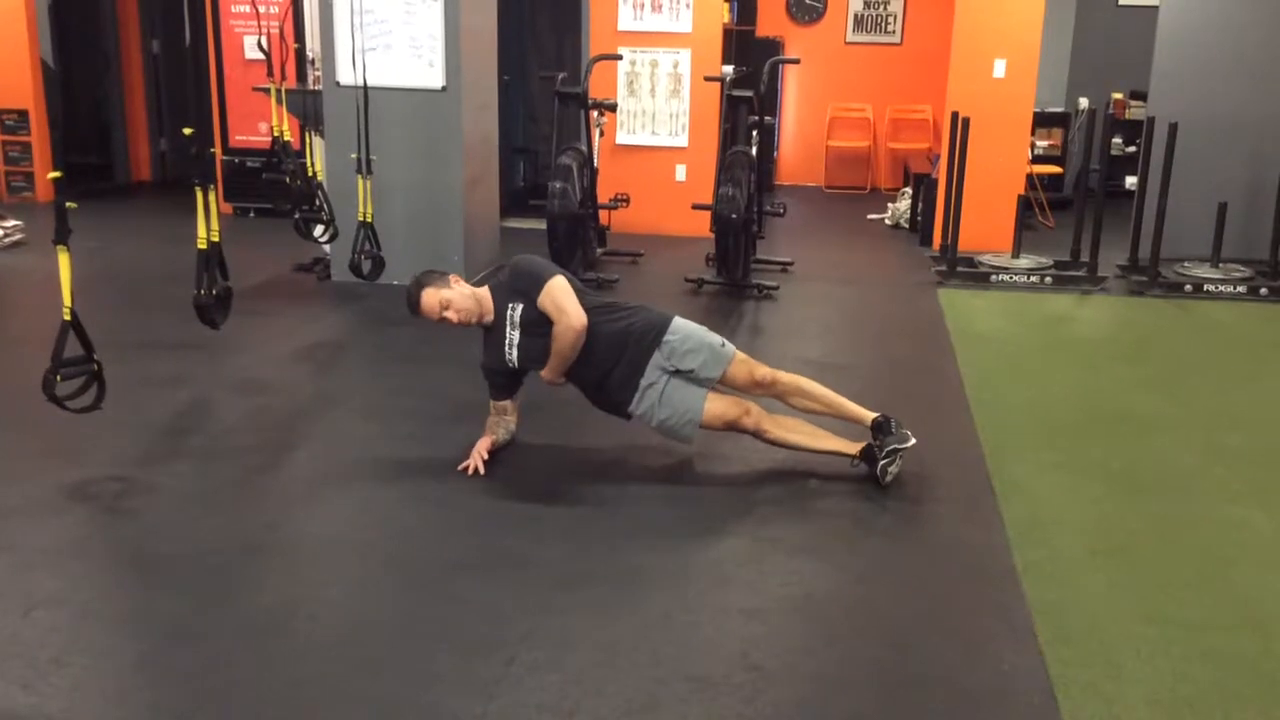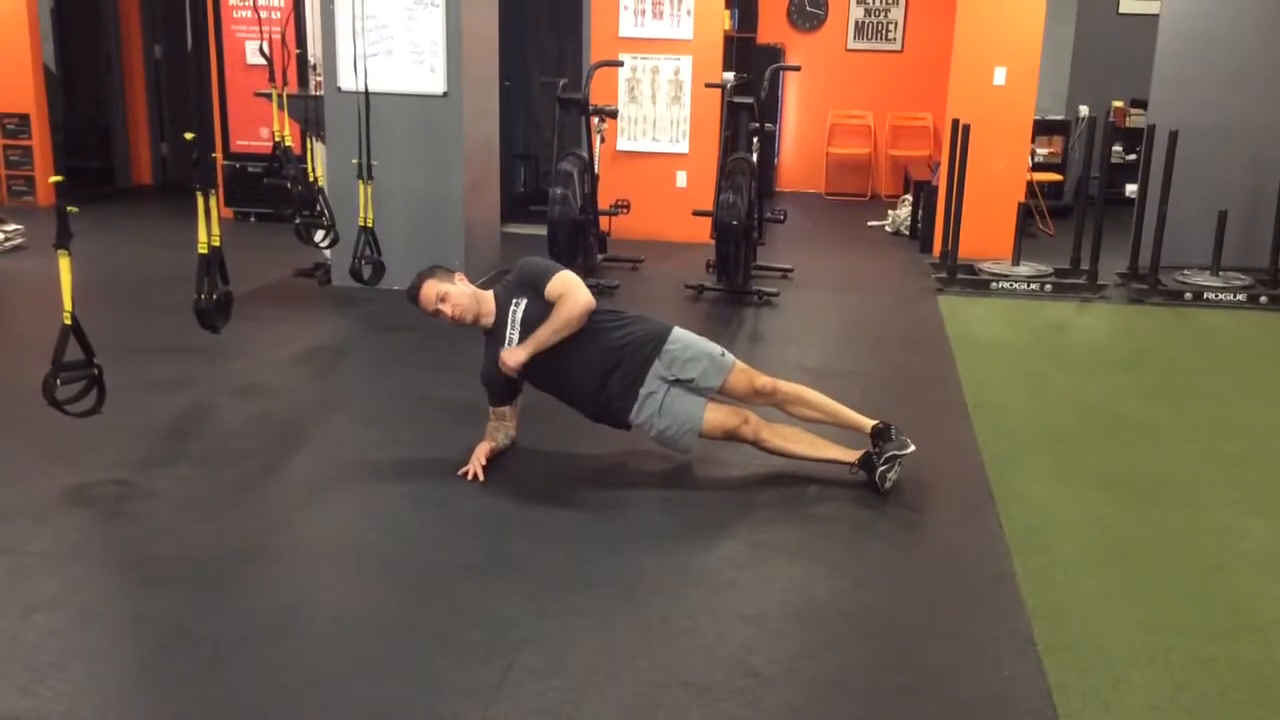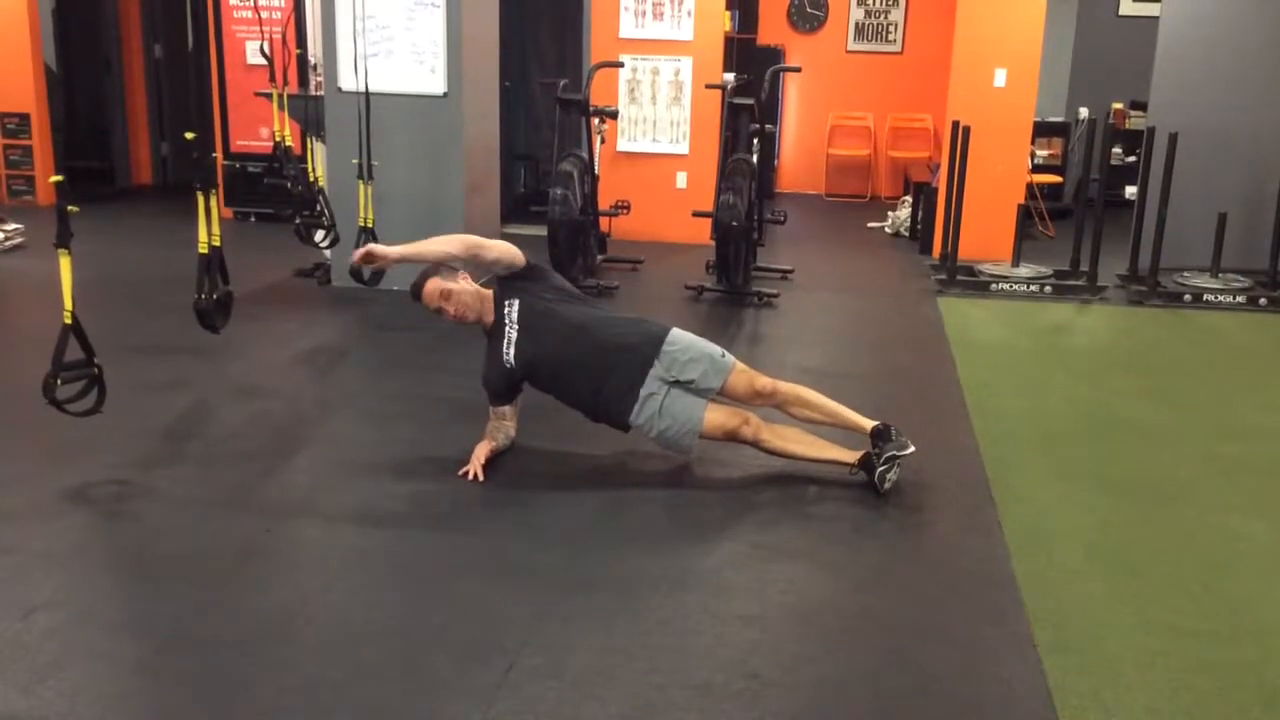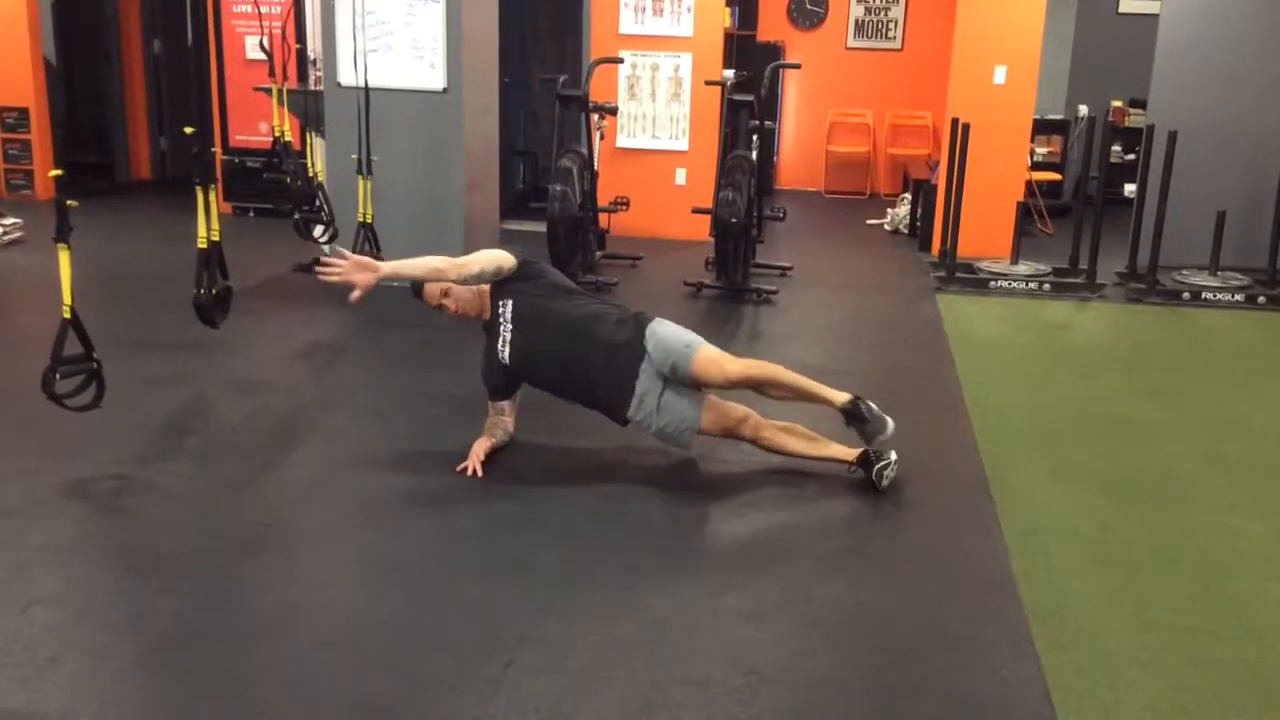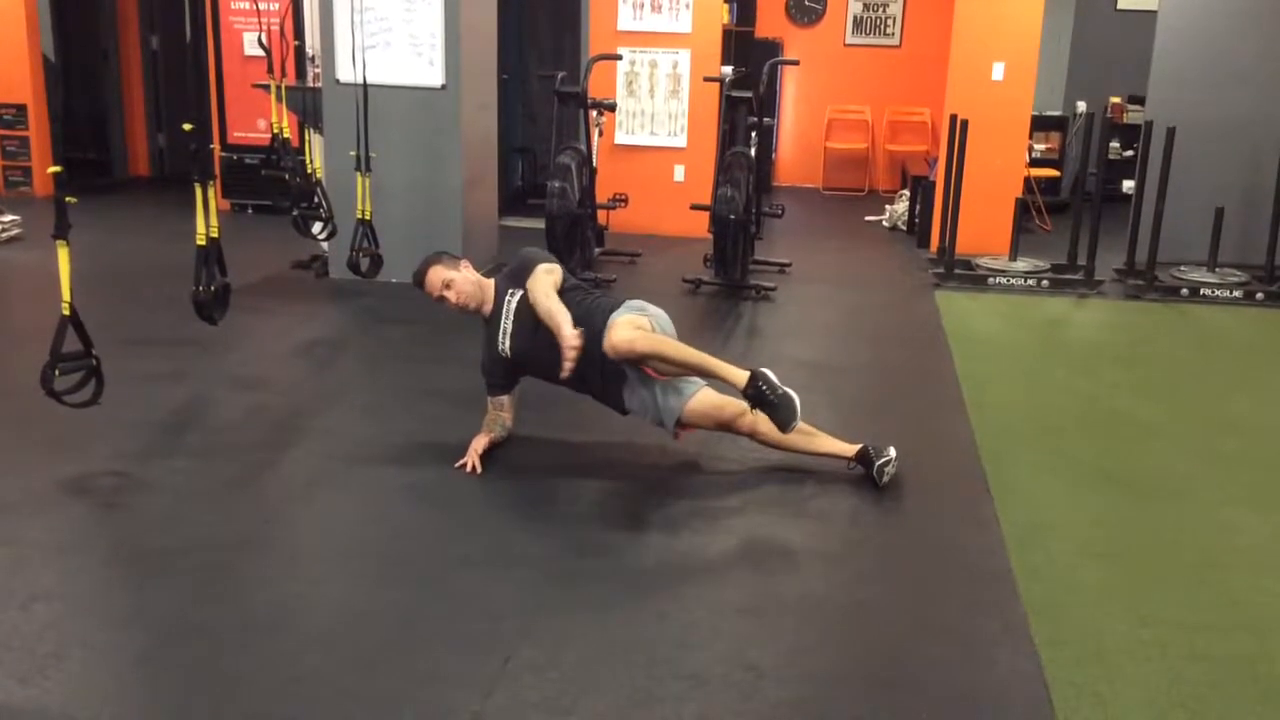
dt=1s
person 1, frame 1
left shoulder: (519, 273)
right shoulder: (496, 356)
left elbow: (574, 322)
right elbow: (505, 415)
left wrist: (553, 372)
right wrist: (488, 441)
left hip: (655, 339)
right hip: (638, 389)
left knee: (762, 379)
right knee: (744, 416)
left ankle: (875, 423)
right ankle: (864, 451)
person 1, frame 2
left shoulder: (525, 276)
right shoulder: (493, 363)
left elbow: (582, 302)
right elbow: (504, 421)
left wrist: (525, 349)
right wrist: (486, 446)
left hip: (654, 348)
right hip: (638, 400)
left knee: (763, 389)
right knee: (745, 427)
left ankle: (877, 431)
right ankle: (864, 461)
person 1, frame 3
left shoulder: (518, 280)
right shoulder: (499, 362)
left elbow: (473, 246)
right elbow: (504, 426)
left wrist: (394, 252)
right wrist: (485, 447)
left hip: (655, 348)
right hip: (638, 401)
left knee: (763, 390)
right knee: (745, 427)
left ankle: (876, 433)
right ankle: (861, 462)
person 1, frame 4
left shoulder: (515, 275)
right shoulder: (497, 359)
left elbow: (454, 266)
right elbow: (503, 419)
left wrist: (381, 269)
right wrist: (485, 441)
left hip: (645, 342)
right hip: (637, 398)
left knee: (733, 373)
right knee: (744, 424)
left ankle: (846, 404)
right ankle: (860, 457)
person 1, frame 5
left shoulder: (523, 267)
right shoulder: (495, 352)
left elbow: (544, 287)
right elbow: (501, 415)
left wrist: (567, 331)
right wrist: (484, 437)
right hip: (631, 390)
left knee: (619, 342)
right knee: (740, 419)
left ankle: (750, 380)
right ankle: (859, 456)
